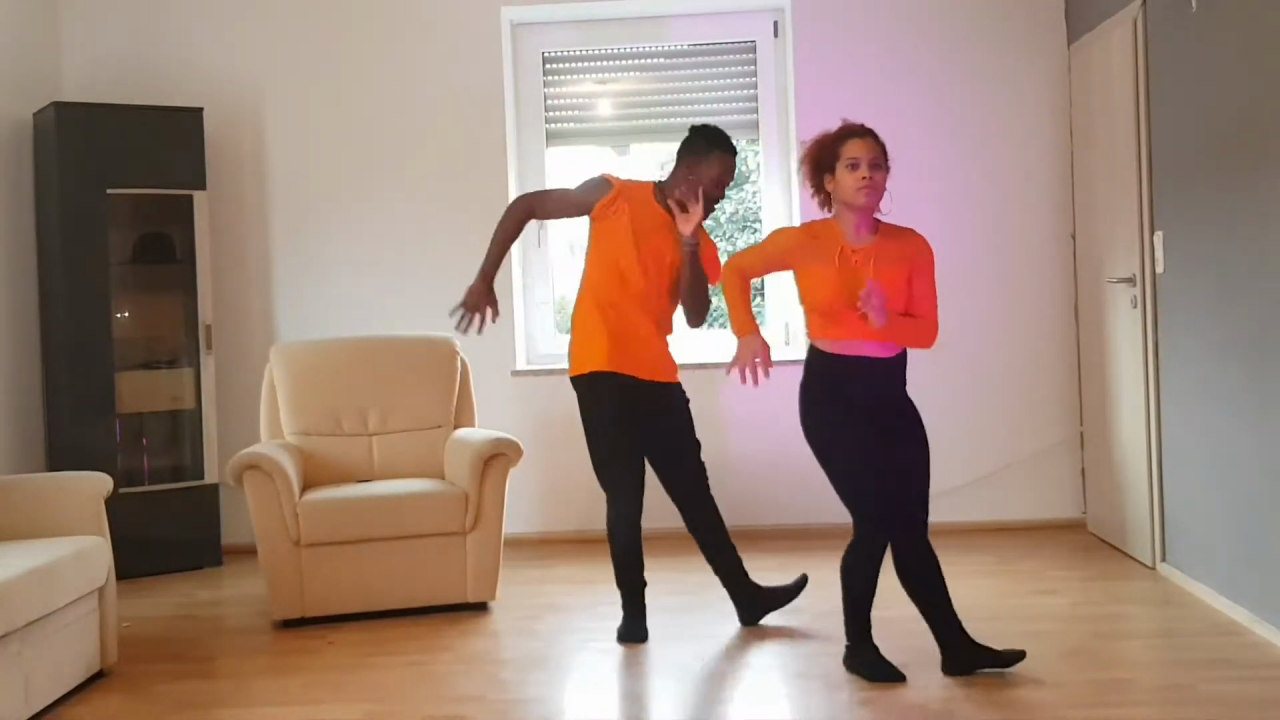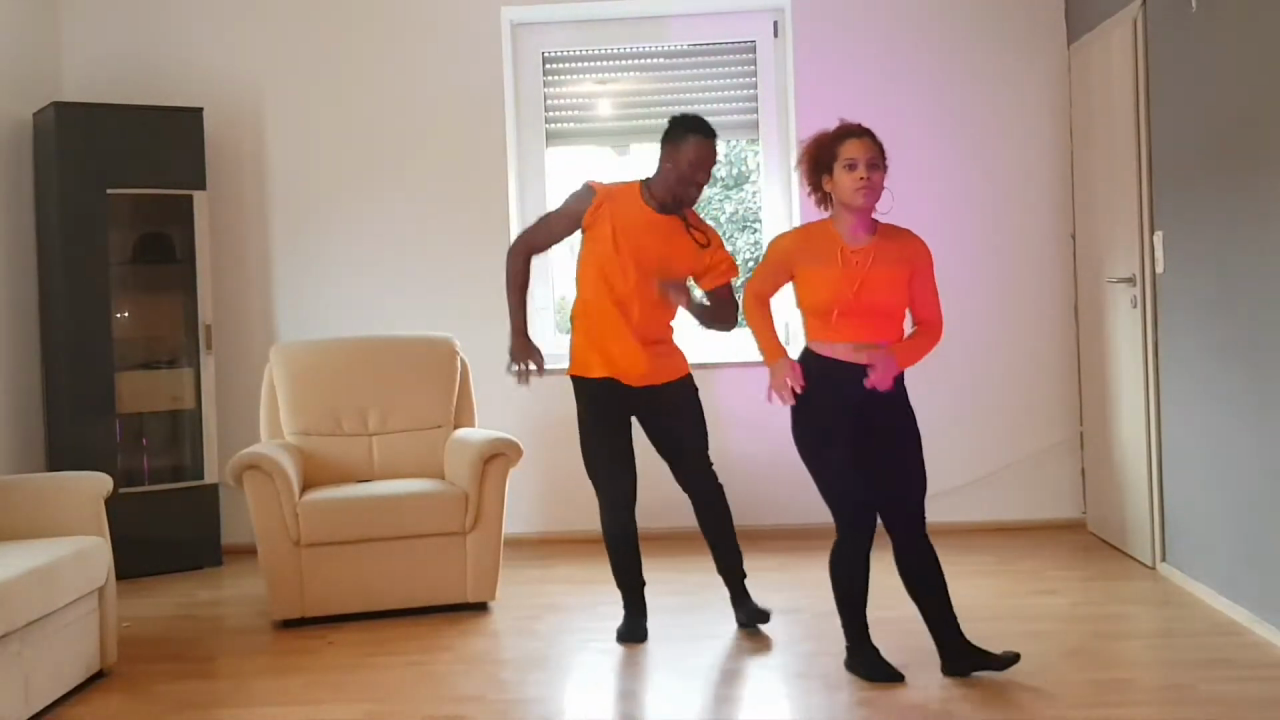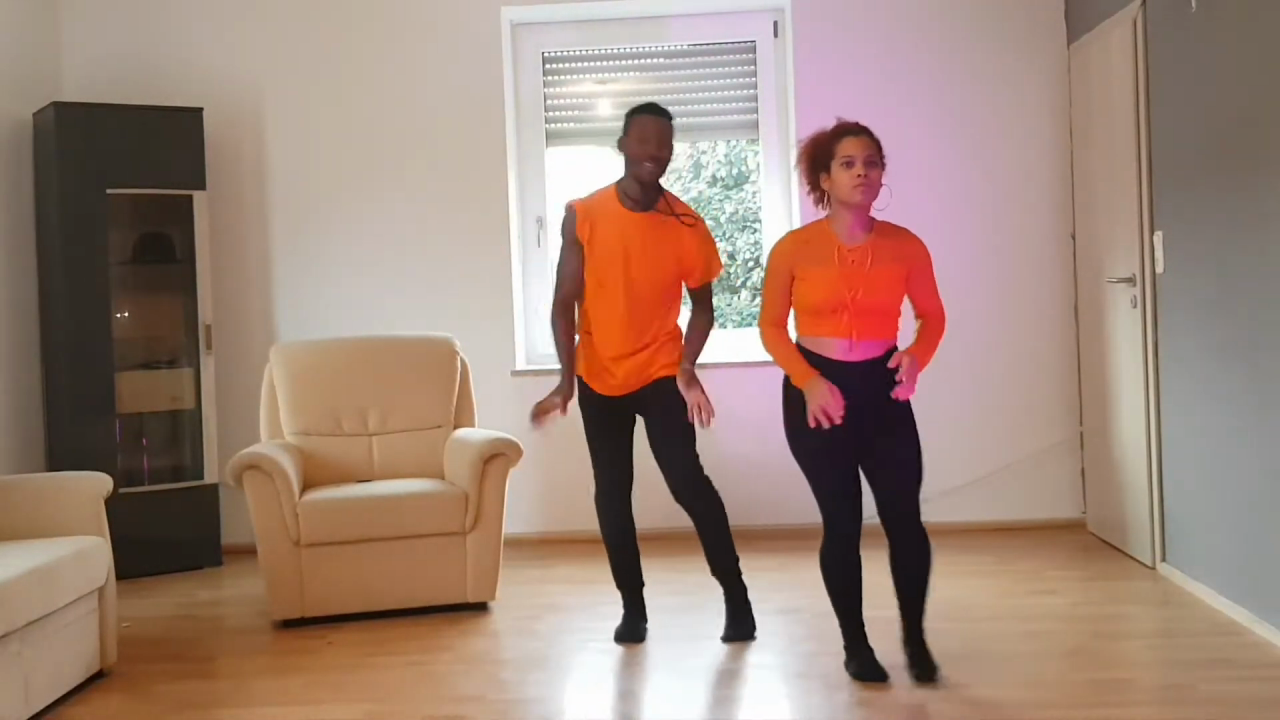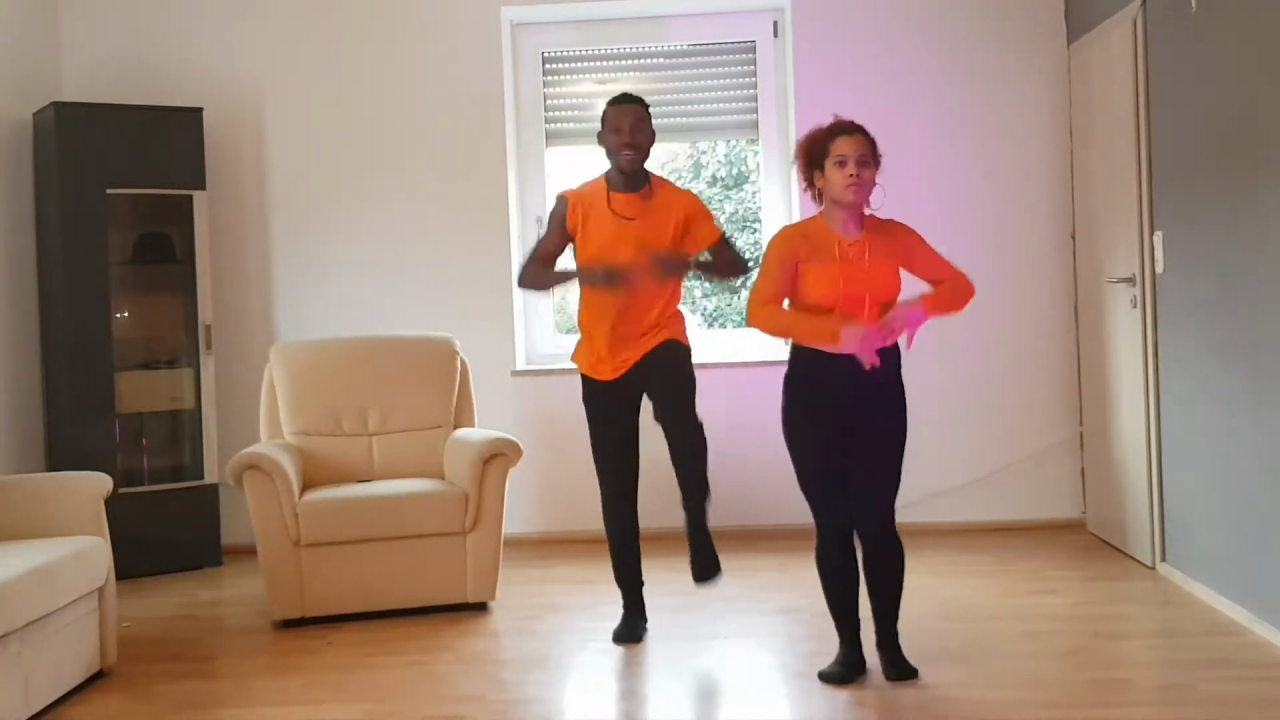
dt=0.1s
person 1, frame 1
left shoulder: (911, 247)
right shoulder: (800, 242)
left elbow: (925, 331)
right elbow: (735, 271)
left wrist: (889, 317)
right wrist: (748, 337)
left hip: (889, 394)
right hip: (830, 392)
left knee: (909, 527)
right knee: (877, 522)
left ankle: (956, 647)
right ankle: (859, 647)
person 1, frame 2
left shoulder: (910, 248)
right shoulder: (800, 245)
left elbow: (930, 326)
right elbow: (755, 293)
left wrist: (895, 358)
right wrist: (776, 359)
left hip: (886, 397)
right hip: (823, 396)
left knee: (909, 525)
right knee: (856, 523)
left ankle: (954, 647)
right ankle: (858, 648)
person 1, frame 3
left shoulder: (901, 244)
right shoulder: (794, 247)
left elbow: (934, 316)
right elbow: (771, 327)
left wrist: (915, 358)
right wrist: (810, 382)
left hip: (883, 393)
right hip: (819, 396)
left knee: (904, 520)
right knee: (842, 523)
left ankle: (915, 638)
right ankle: (857, 646)
person 1, frame 4
left shoulder: (895, 237)
right shoulder: (792, 240)
left elbow: (960, 287)
right elbow: (760, 312)
left wrist: (917, 308)
right wrist: (840, 329)
left hip: (880, 387)
right hip: (815, 390)
left knee: (875, 520)
right knee: (833, 521)
left ankle: (889, 642)
right ankle: (848, 645)
person 2, frame 1
left shoulder: (700, 244)
right shoulder: (611, 195)
left elbow: (698, 315)
right elbow: (524, 208)
left wrist: (690, 239)
right wrist: (485, 280)
left hip: (655, 373)
right hip: (599, 370)
left knee: (689, 483)
right knee: (624, 493)
left ankle: (743, 590)
right ankle: (633, 606)
person 2, frame 2
left shoulder: (704, 240)
right shoulder: (597, 201)
left elbow: (726, 316)
right elbow: (521, 251)
left wrist: (694, 304)
right wrist: (519, 333)
left hip: (665, 374)
right hip: (598, 373)
left knee: (701, 482)
right knee: (615, 494)
left ankle: (739, 594)
right ankle: (633, 606)
person 2, frame 3
left shoulder: (689, 228)
right shoulder: (582, 214)
left elbow: (703, 310)
right elbow: (562, 302)
left wrist: (688, 370)
right wrist: (567, 376)
left hip: (662, 371)
right hip: (600, 376)
left knee: (688, 482)
right knee: (611, 495)
left ankle: (734, 592)
right ankle: (632, 604)
person 2, frame 4
left shoulder: (682, 204)
right shoulder: (573, 204)
left elbow: (735, 265)
right elbow: (529, 276)
left wrist: (685, 262)
right wrist: (583, 271)
left hip: (660, 347)
right hip: (600, 362)
left knee: (684, 424)
right knee: (616, 488)
left ankle: (697, 526)
right ankle: (631, 604)
